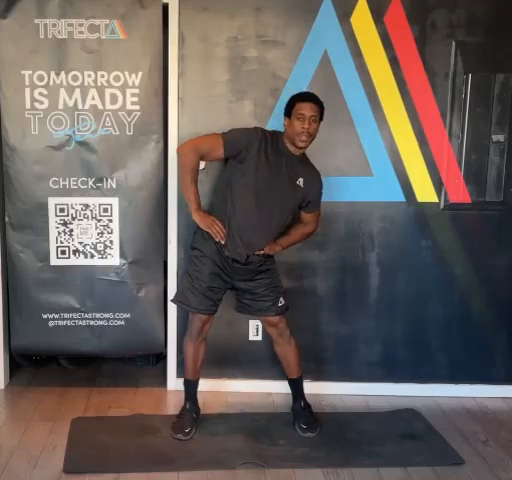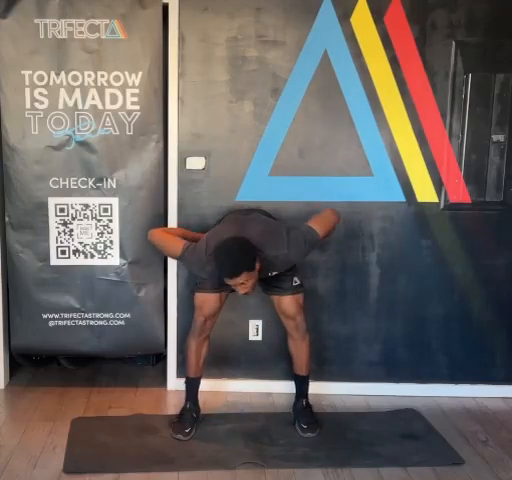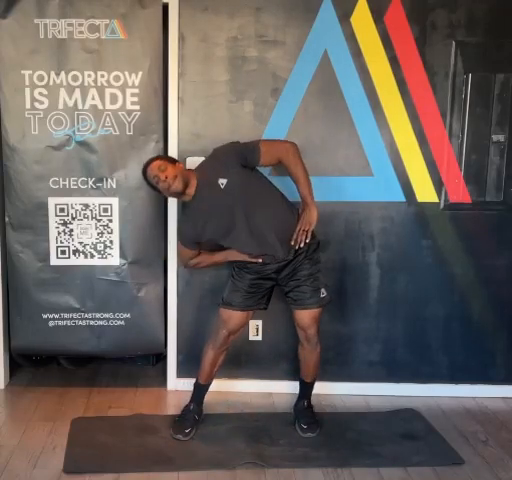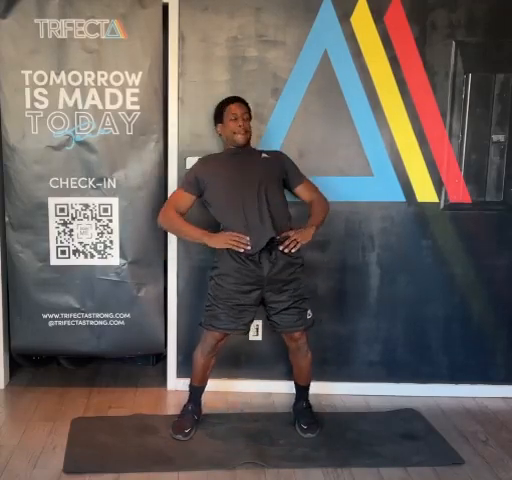
dt=1s
person 1, frame 1
left shoulder: (311, 178)
right shoulder: (253, 141)
left elbow: (309, 223)
right elbow: (188, 150)
left wrist: (278, 244)
right wrist: (196, 211)
left hip: (258, 262)
right hip: (212, 252)
left knee: (279, 329)
right knee: (197, 328)
left ankle: (299, 403)
right ankle: (190, 406)
person 1, frame 2
left shoulder: (285, 249)
right shoulder: (204, 261)
left elbow: (331, 214)
right elbow: (155, 235)
right wrist: (198, 239)
left hip: (275, 258)
left knee: (295, 321)
right knee: (203, 321)
left ankle: (302, 402)
right ankle: (190, 405)
person 1, frame 3
left shoulder: (224, 159)
right shoulder: (189, 222)
left elbow: (287, 149)
right elbow: (190, 259)
left wrist: (309, 206)
right wrist: (231, 253)
left hip: (298, 253)
right hip: (252, 266)
left knee: (308, 331)
right knee: (224, 332)
left ankle: (304, 403)
right ankle: (194, 406)
person 1, frame 4
left shoulder: (276, 160)
right shoulder: (206, 167)
left elbow: (318, 201)
right elbow: (167, 215)
left wrist: (309, 229)
right wrist: (210, 237)
left hip: (282, 261)
right hip: (235, 263)
left knee: (297, 339)
right knee: (212, 338)
left ankle: (302, 404)
right ankle: (193, 407)
